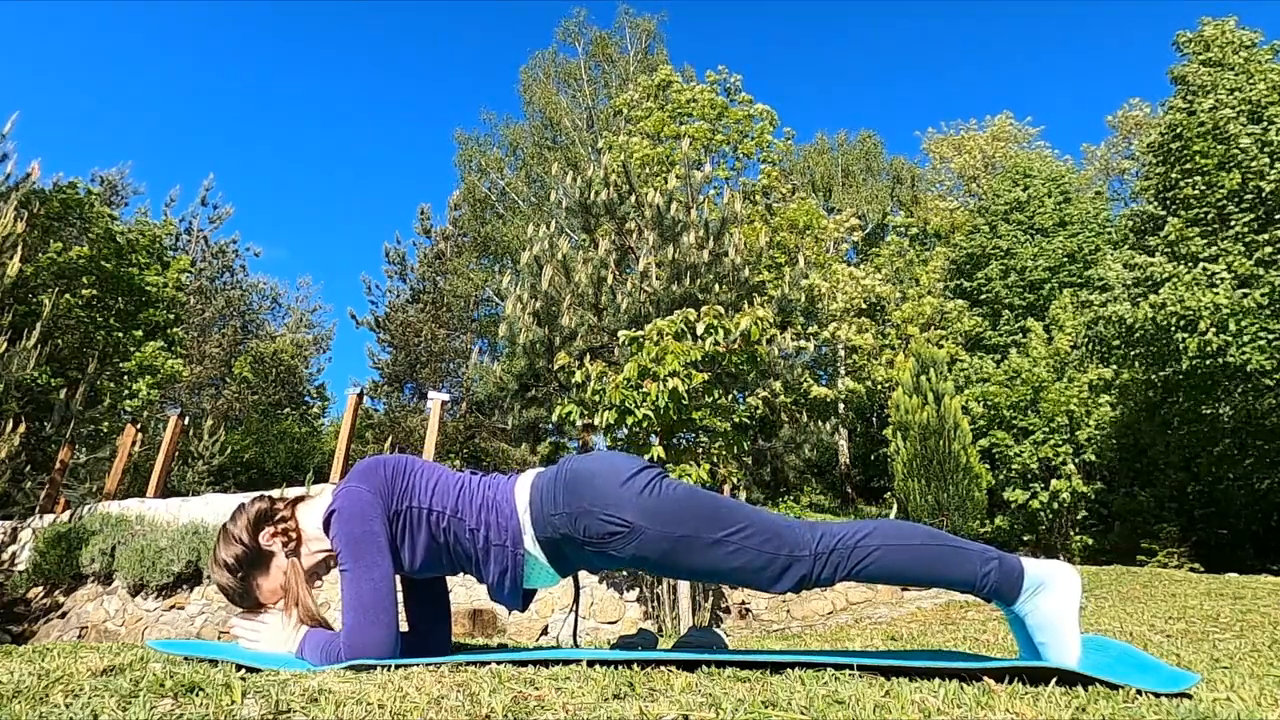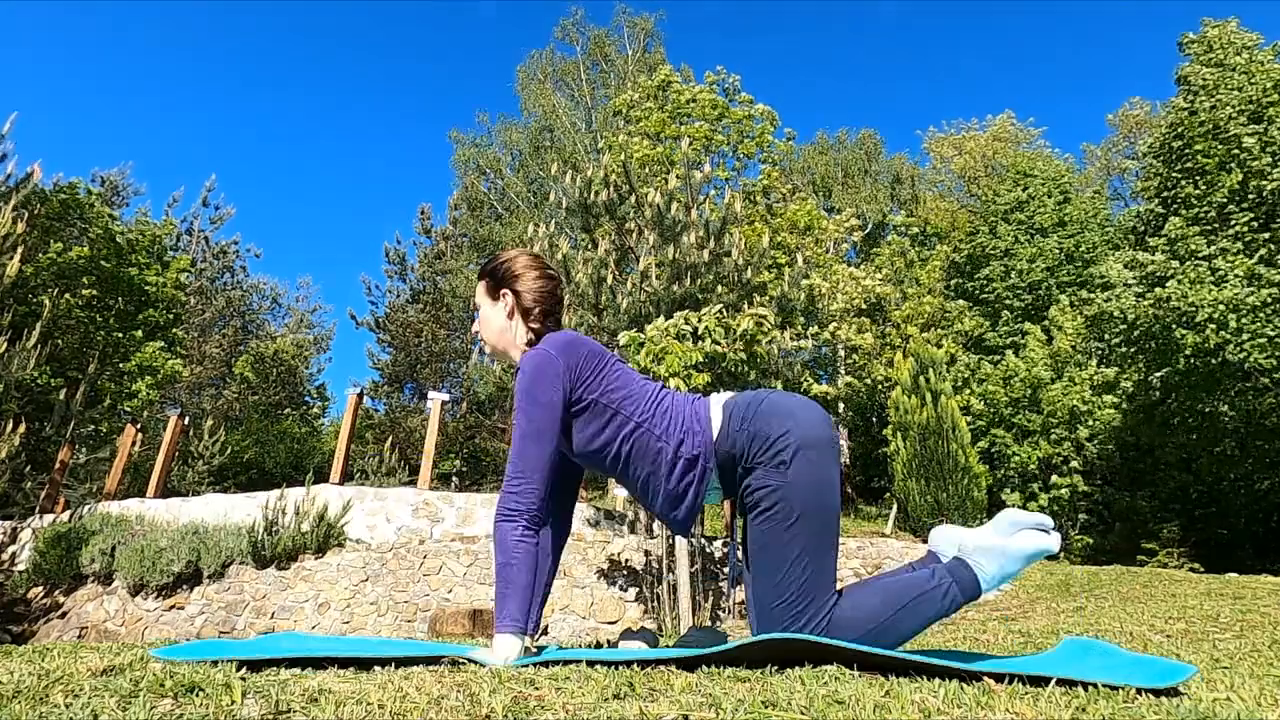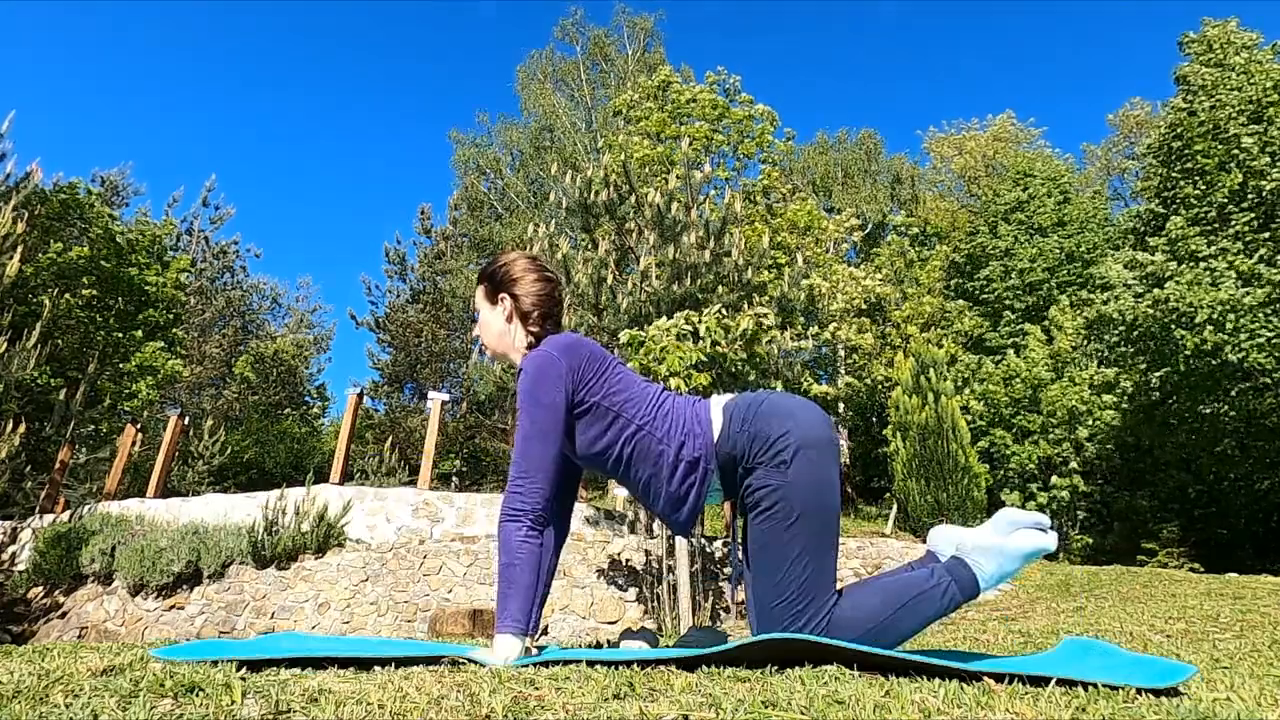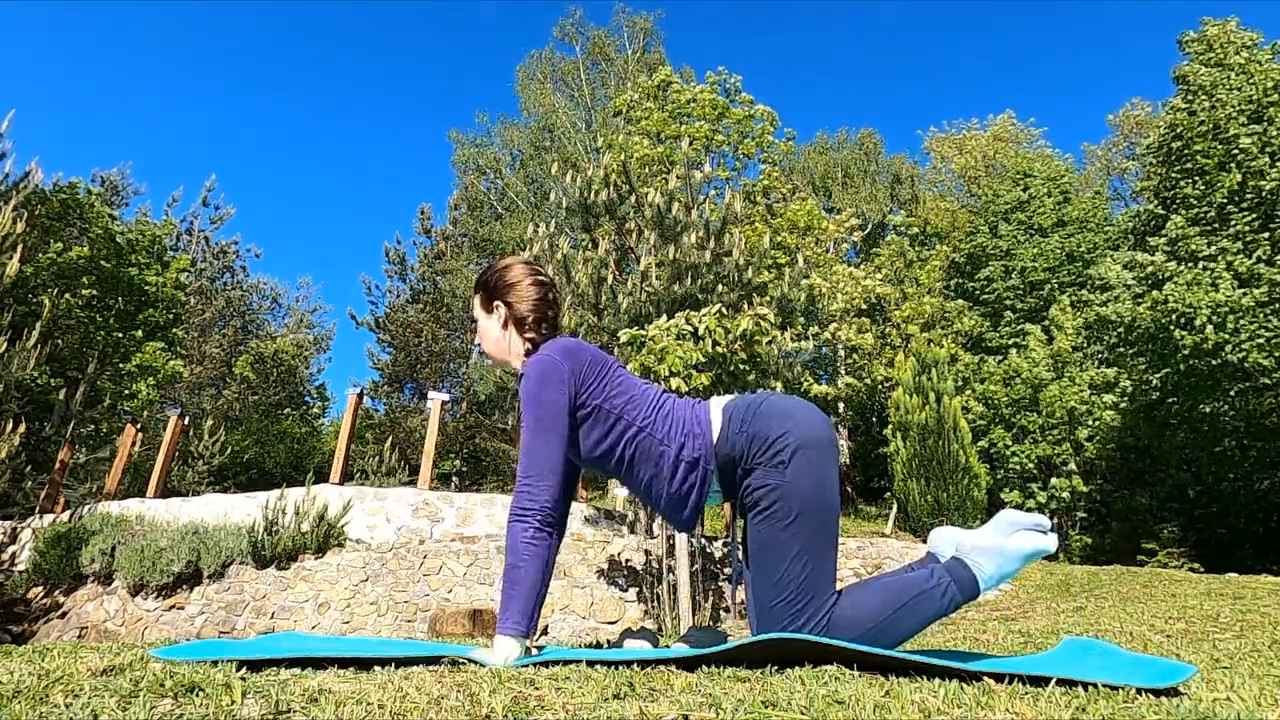
dt=0.3s
person 1, frame 1
left shoulder: (358, 496)
right shoulder: (380, 517)
left elbow: (371, 643)
right elbow: (430, 642)
left wrist: (297, 639)
right wrist: (300, 625)
left hip: (594, 508)
right hip: (586, 510)
left knee: (812, 554)
right knee: (813, 551)
left ankle: (1022, 578)
right ankle: (1014, 581)
person 1, frame 2
left shoulder: (549, 359)
right shoulder: (552, 371)
left elbow: (522, 511)
right elbow: (549, 521)
left wrist: (505, 644)
right wrist: (518, 636)
left hip: (772, 440)
right hip: (761, 447)
left knee: (806, 641)
right knee: (802, 635)
left ankle: (975, 563)
right ankle: (956, 556)
person 1, frame 3
left shoulder: (551, 361)
right shoulder: (556, 374)
left elbow: (526, 510)
right elbow: (551, 516)
left wrist: (508, 641)
right wrist: (519, 630)
left hip: (776, 442)
right hip: (765, 447)
left knee: (802, 638)
right knee: (789, 629)
left ankle: (971, 566)
right ankle: (946, 557)
person 1, frame 4
left shoulder: (549, 365)
right shoulder: (559, 376)
left elbow: (535, 511)
right elbow: (549, 515)
left wrist: (507, 640)
right wrist: (518, 634)
left hip: (775, 442)
right hip: (766, 445)
left knee: (801, 638)
right knee: (789, 629)
left ankle: (969, 569)
right ankle: (946, 557)
